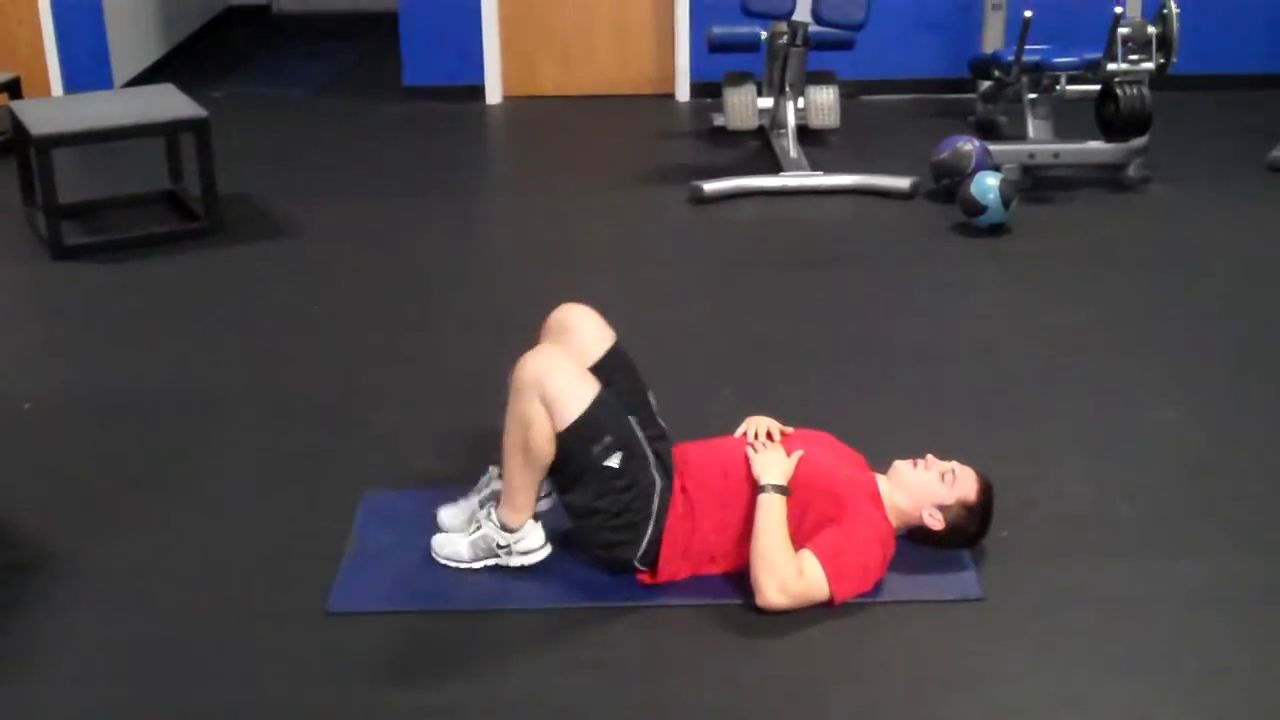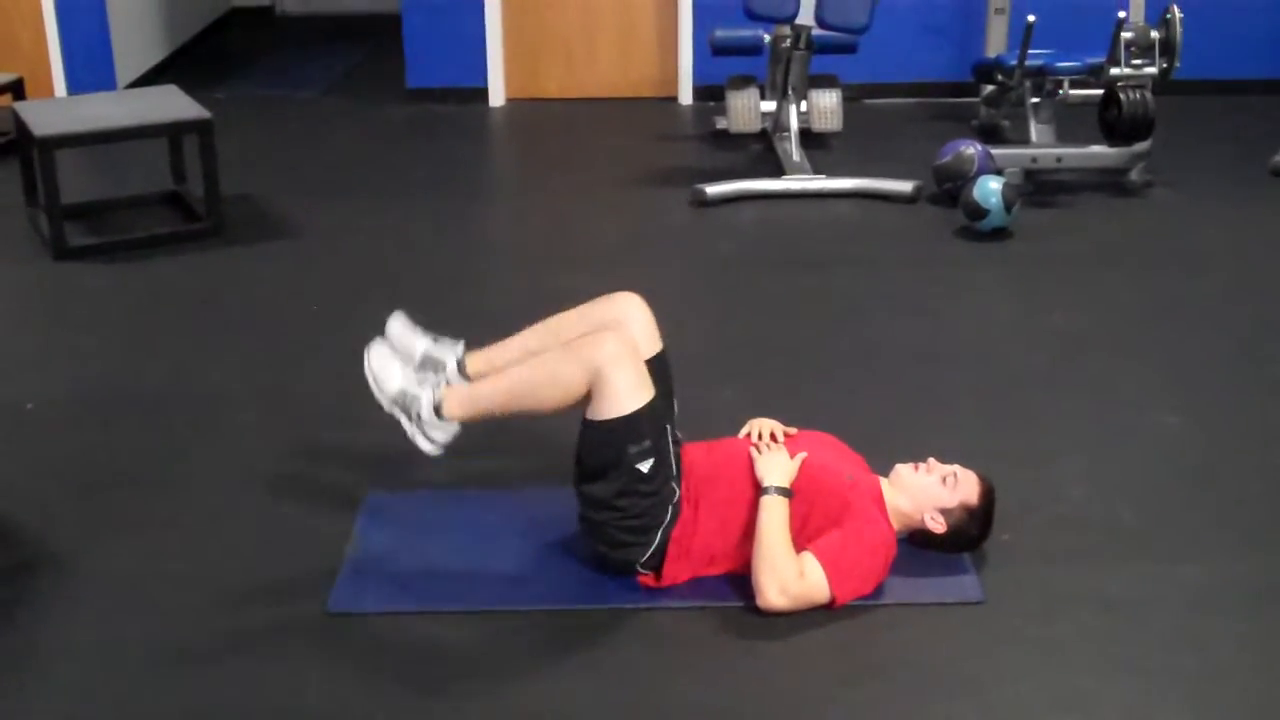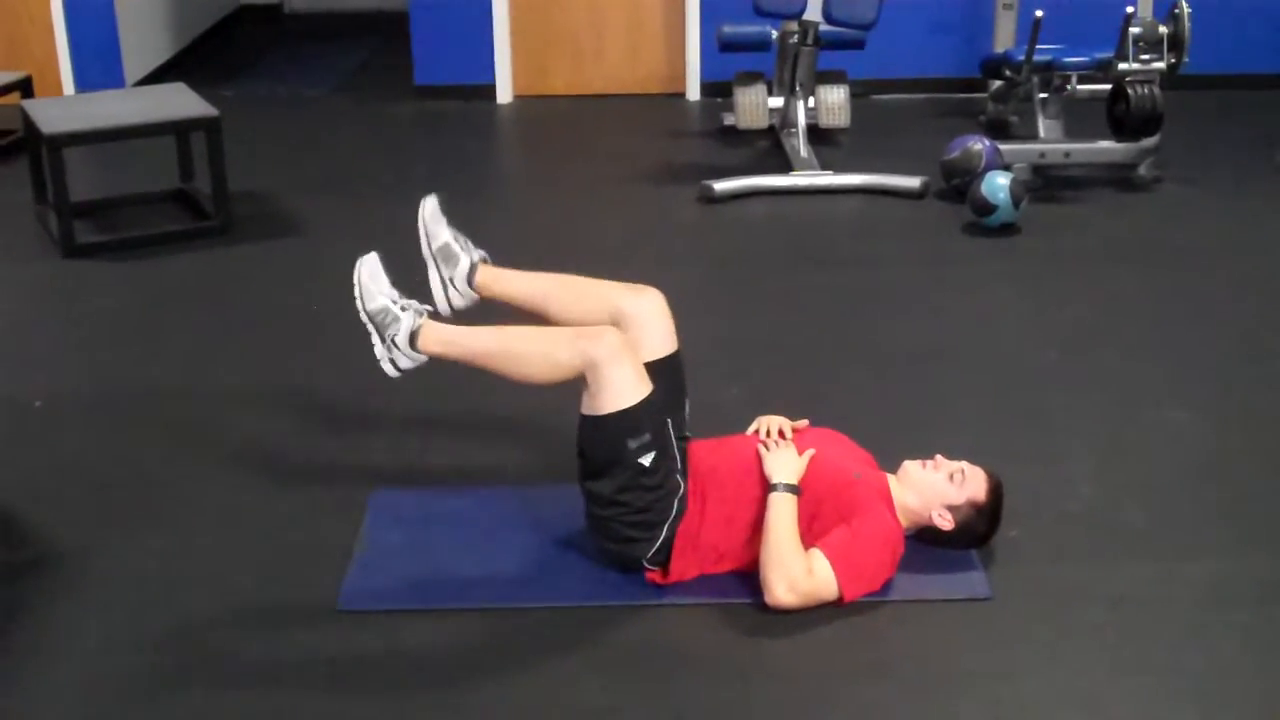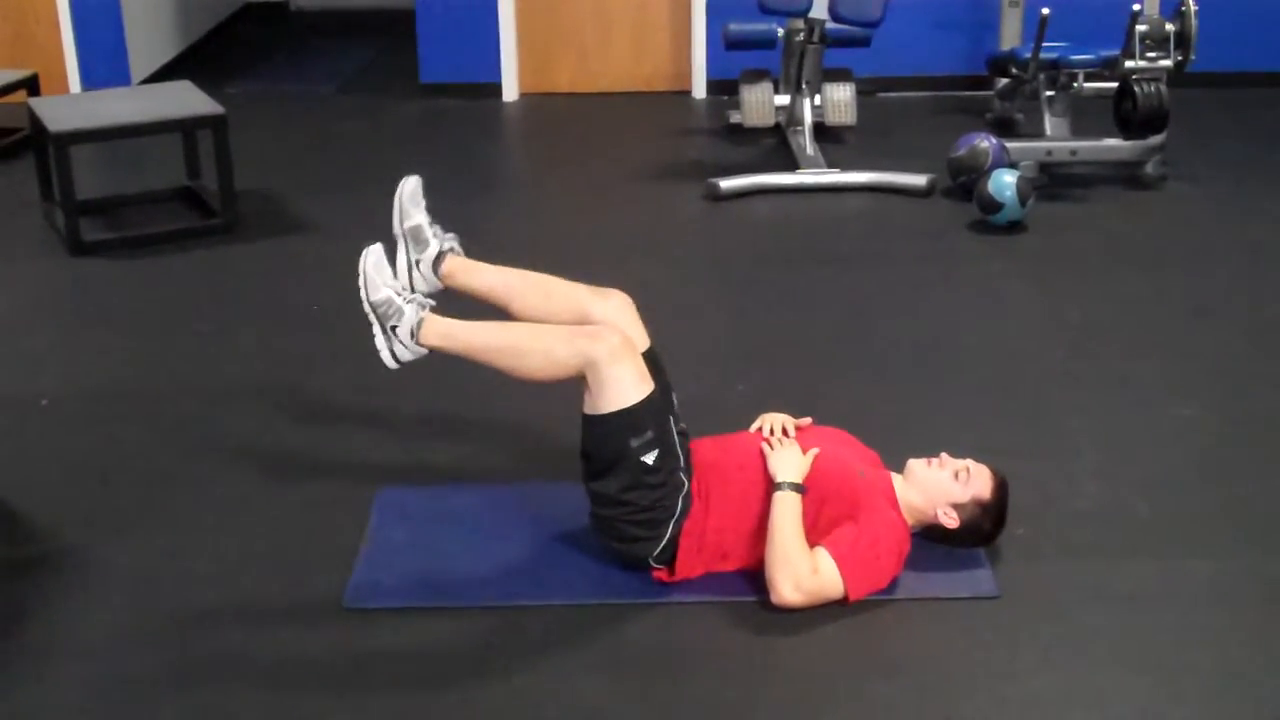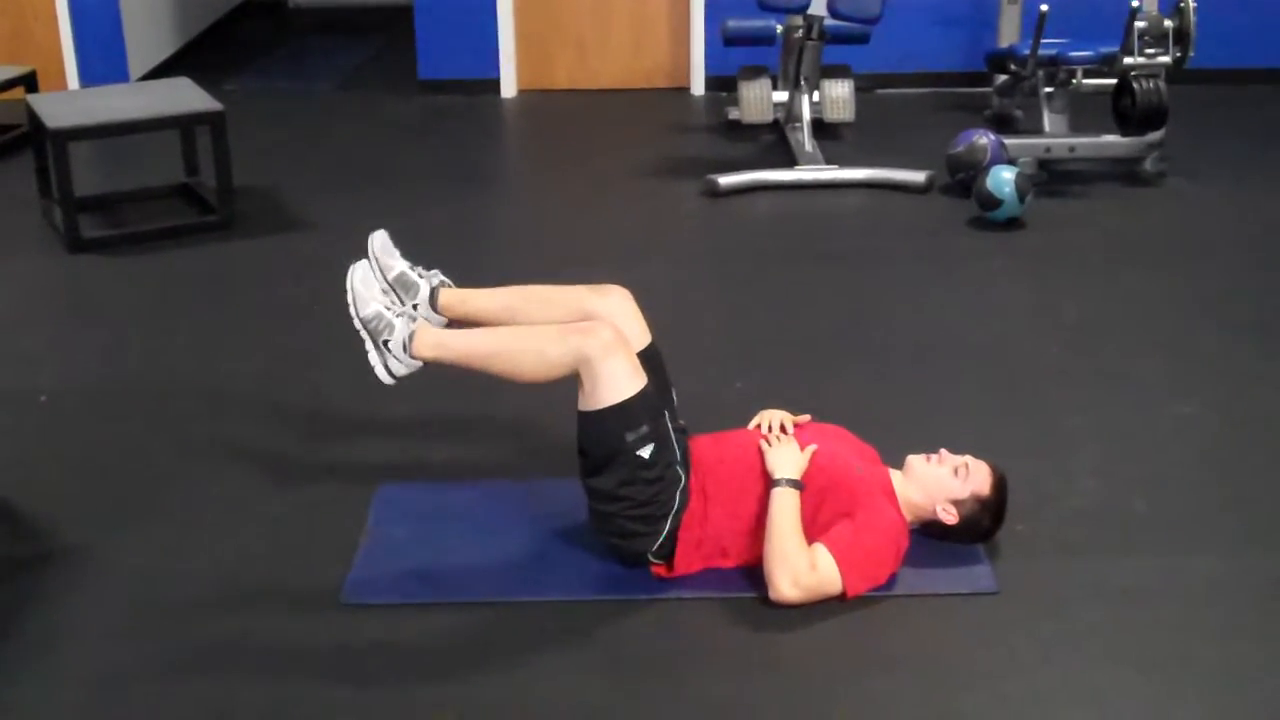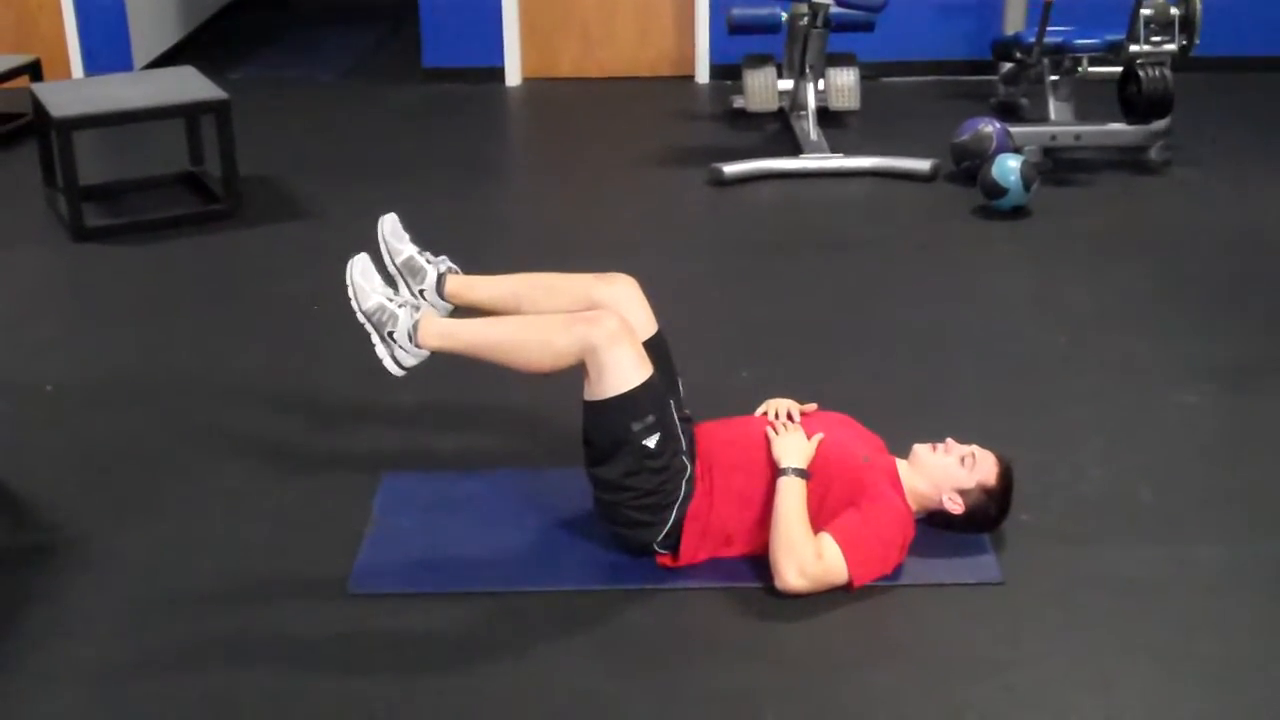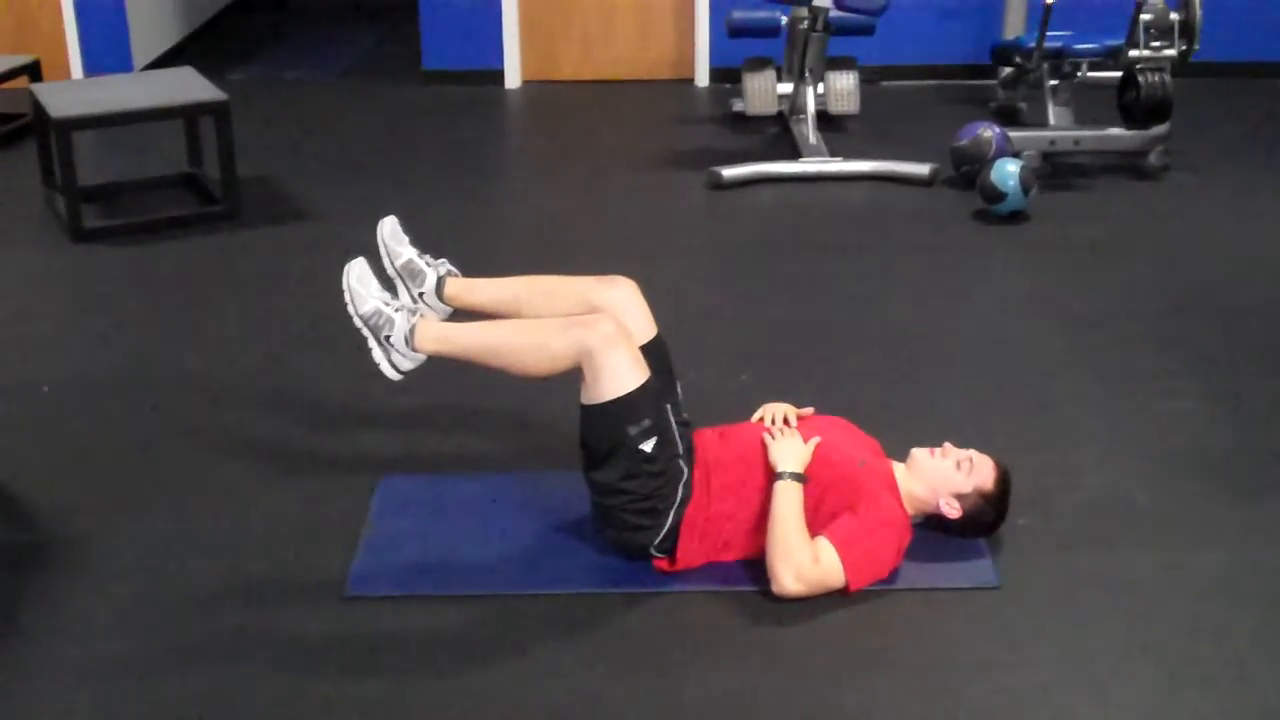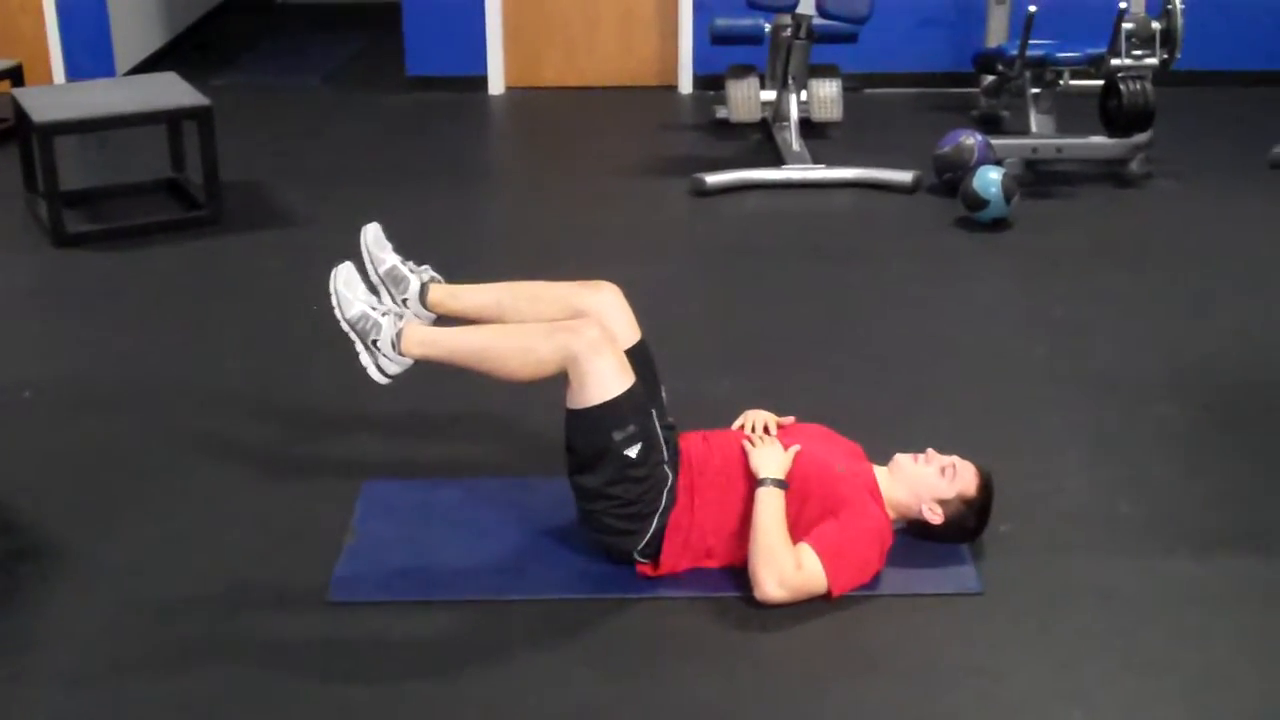
dt=0.4s
person 1, frame 1
left shoulder: (869, 535)
right shoulder: (856, 472)
left elbow: (775, 590)
left wrist: (774, 484)
right wrist: (761, 429)
left hip: (646, 523)
right hip: (666, 470)
left knee: (539, 370)
right knee: (571, 322)
left ankle: (512, 528)
right ankle: (523, 481)
person 1, frame 2
left shoulder: (870, 539)
right shoulder: (855, 470)
left elbow: (776, 592)
left wrist: (775, 488)
right wrist: (766, 429)
left hip: (647, 529)
right hip: (672, 472)
left knee: (610, 351)
right knee: (625, 311)
left ankle: (439, 409)
right ankle: (459, 369)
person 1, frame 3
left shoulder: (877, 540)
right shoulder: (864, 472)
left elbow: (784, 589)
left wrist: (783, 484)
right wrist: (774, 429)
left hip: (653, 526)
right hip: (677, 469)
left knee: (603, 346)
right knee: (643, 305)
left ankle: (414, 336)
right ankle: (467, 279)
person 1, frame 4
left shoulder: (883, 538)
right shoulder: (867, 467)
left elbow: (788, 589)
left wrist: (787, 482)
right wrist: (777, 423)
left hip: (657, 522)
right hip: (681, 468)
left knee: (605, 345)
right knee: (610, 306)
left ankle: (415, 331)
right ankle: (439, 264)
person 1, frame 5
left shoulder: (882, 532)
right shoulder: (865, 462)
left elbow: (787, 584)
left wrist: (786, 479)
right wrist: (775, 420)
left hip: (658, 516)
right hip: (678, 461)
left knee: (595, 340)
right knee: (608, 301)
left ankle: (410, 344)
right ankle: (434, 301)
person 1, frame 6
left shoulder: (887, 522)
right shoulder: (872, 452)
left elbow: (794, 575)
left wrist: (793, 468)
right wrist: (782, 410)
left hip: (664, 507)
right hip: (684, 450)
left knee: (602, 330)
right knee: (615, 291)
left ankle: (413, 334)
right ankle: (440, 287)
person 1, frame 7
left shoulder: (884, 525)
right shoulder: (869, 456)
left elbow: (790, 578)
left wrist: (789, 472)
right wrist: (780, 412)
left hip: (661, 510)
right hip: (684, 454)
left knee: (599, 334)
right knee: (616, 294)
left ankle: (411, 339)
right ankle: (441, 290)
person 1, frame 8
left shoulder: (865, 530)
right shoulder: (851, 461)
left elbow: (772, 584)
left wrist: (770, 479)
right wrist: (762, 421)
left hip: (645, 515)
right hip: (668, 458)
left knee: (584, 339)
right knee: (600, 299)
left ankle: (397, 342)
right ankle: (425, 295)
